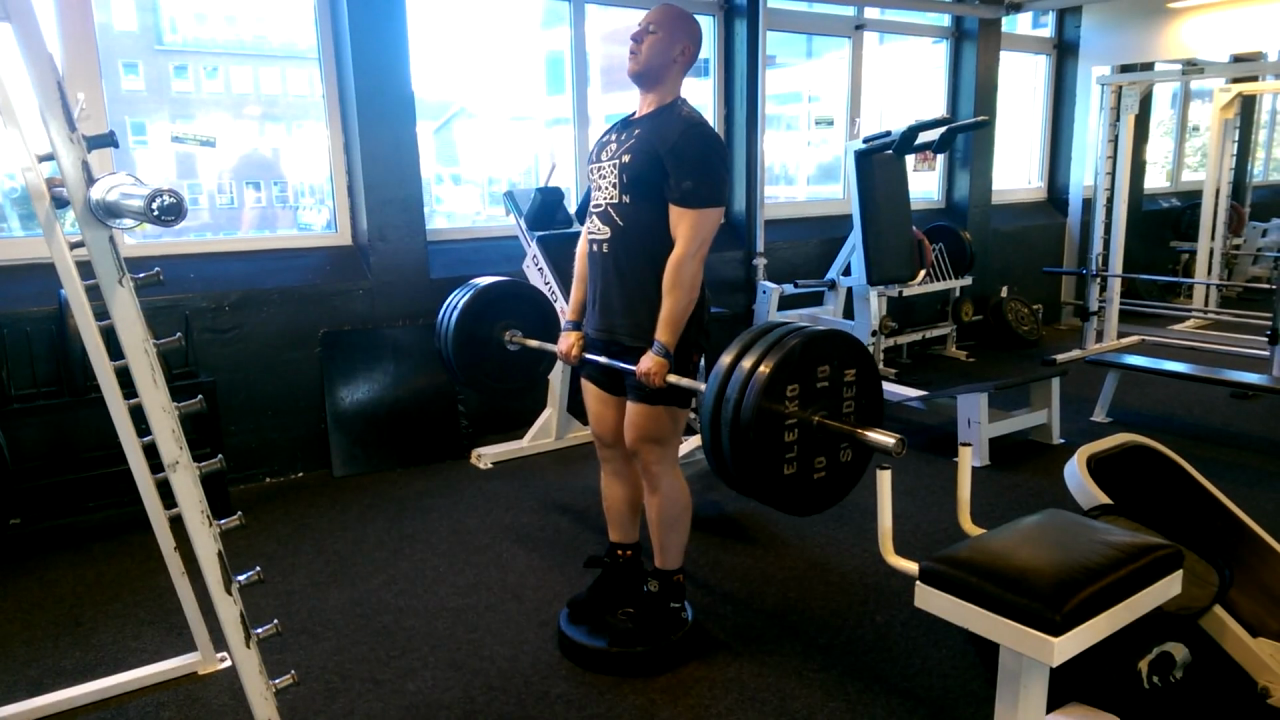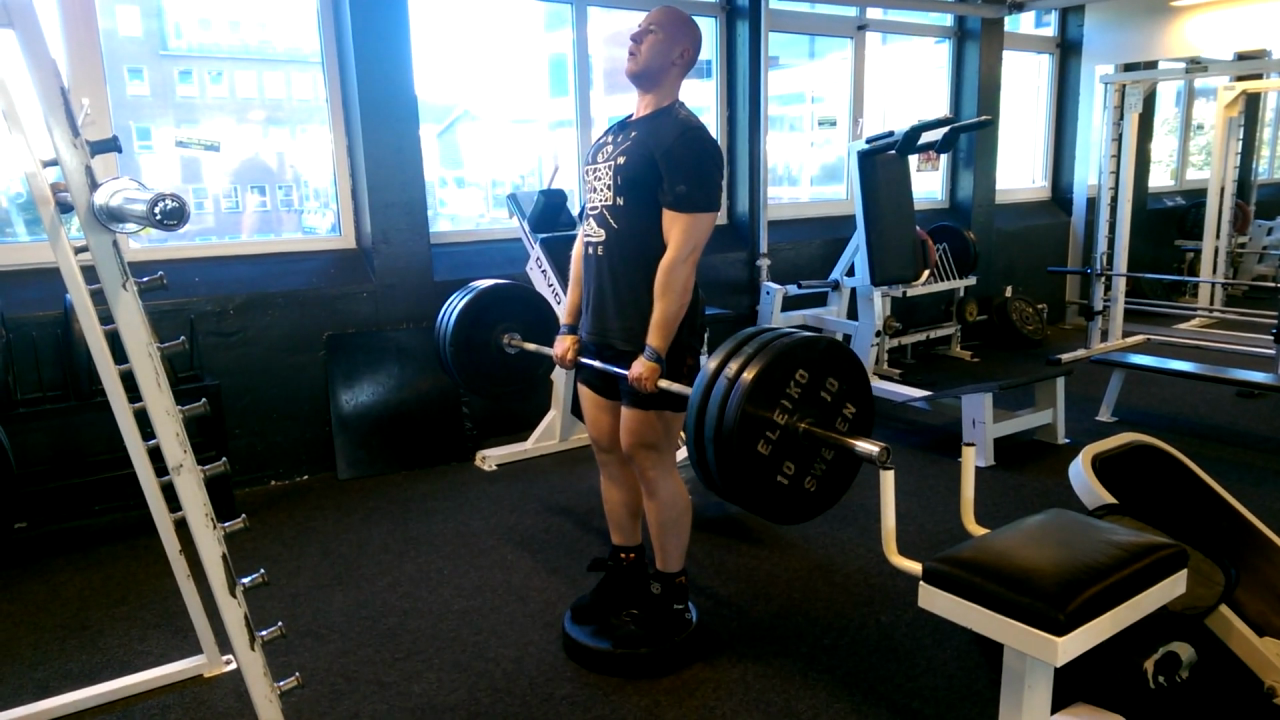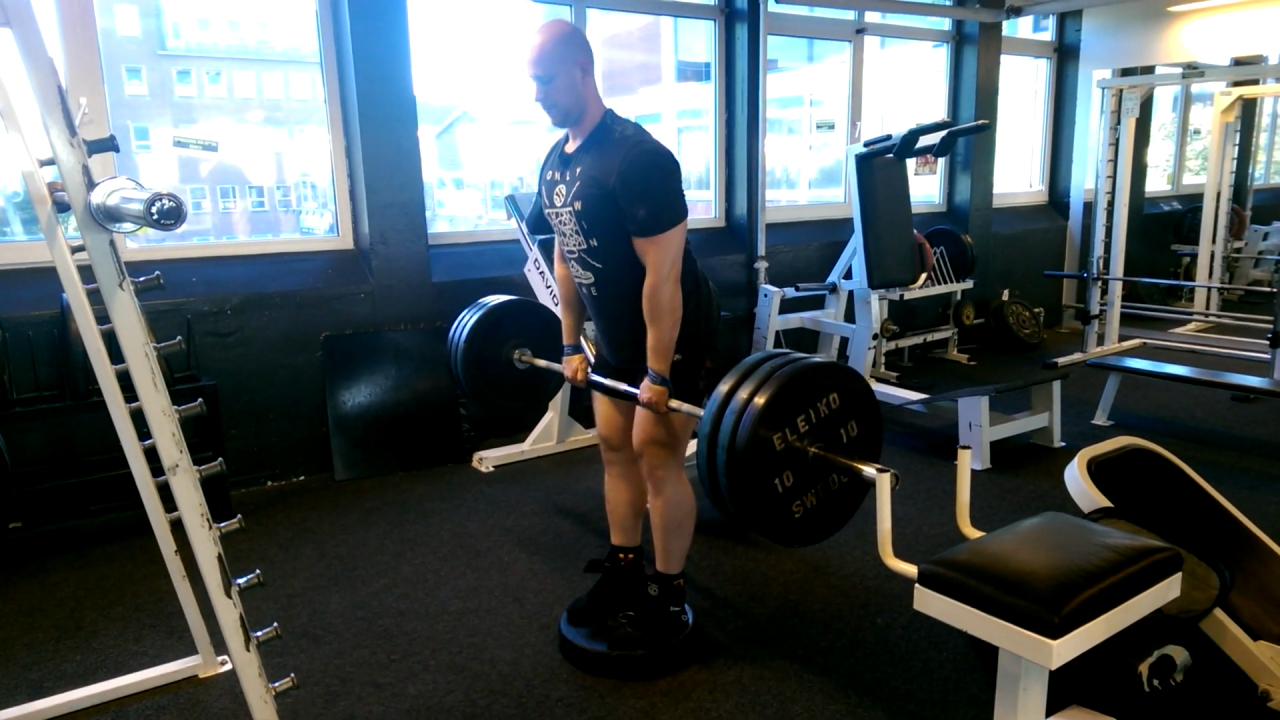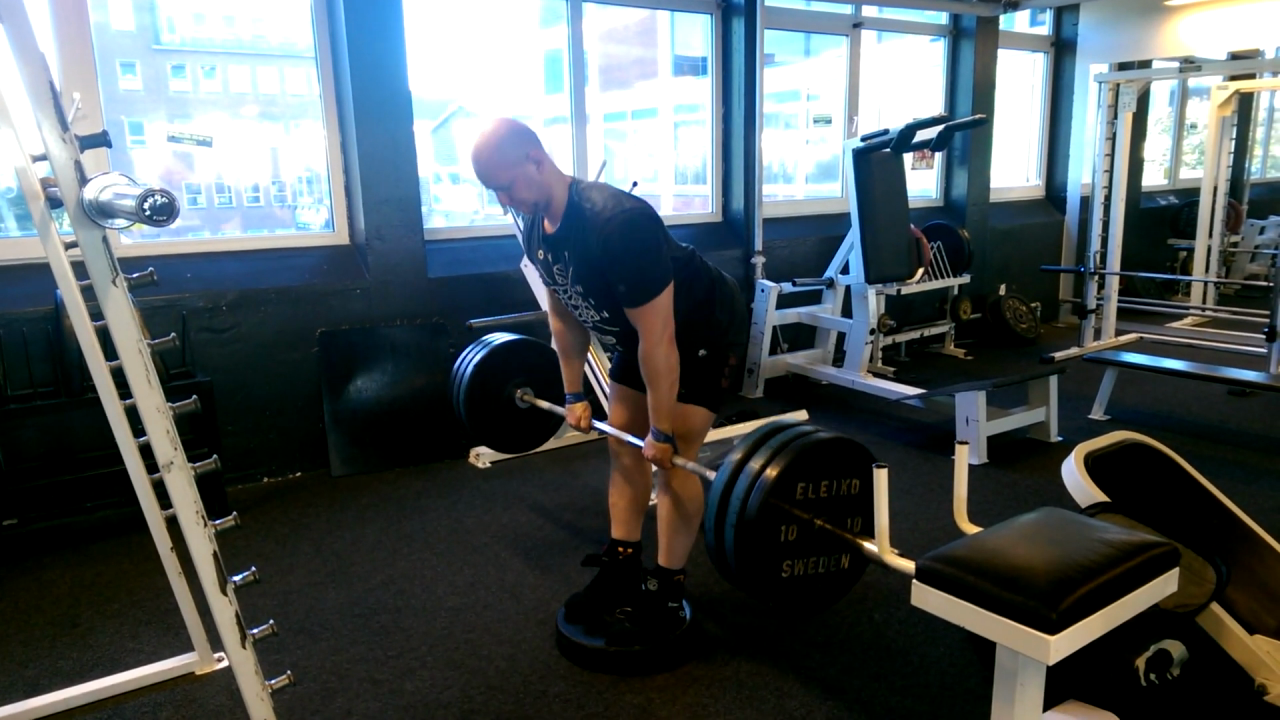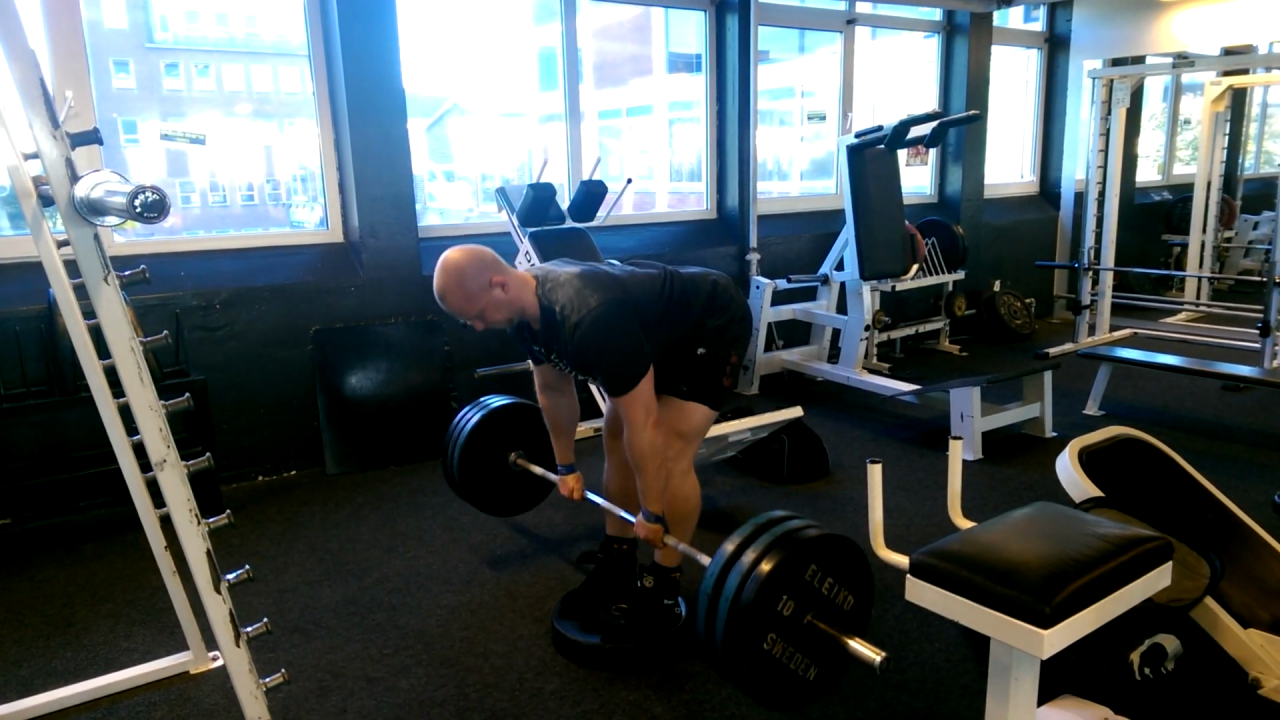
dt=1s
person 1, frame 1
left shoulder: (690, 136)
right shoulder: (613, 135)
left elbow: (689, 249)
left wrist: (664, 345)
right wrist: (574, 320)
left hip: (654, 334)
right hip: (605, 329)
left knee: (653, 456)
right knee: (611, 448)
left ankle: (667, 593)
right ankle: (620, 570)
person 1, frame 2
left shoulder: (686, 141)
right shoulder: (610, 137)
left elbow: (681, 254)
left wrist: (655, 351)
right wrist: (570, 325)
left hip: (652, 338)
right hip: (601, 334)
left knee: (651, 461)
right knee: (609, 452)
left ankle: (671, 595)
right ankle: (625, 573)
person 1, frame 3
left shoulder: (638, 158)
right shoulder: (555, 162)
left elbow: (663, 275)
right elbow: (566, 257)
left wrist: (659, 374)
right wrist: (570, 344)
left hip: (674, 334)
right hip: (616, 336)
left knee: (657, 457)
right knee: (615, 449)
left ankle: (668, 598)
right ankle: (622, 574)
person 1, frame 4
left shoulder: (618, 224)
right shoulder: (536, 231)
left elbow: (658, 338)
right elbow: (564, 314)
left wrist: (663, 431)
right wrist: (573, 393)
left hip: (705, 330)
right hip: (638, 331)
left knee: (674, 457)
right knee: (623, 442)
left ankle: (666, 593)
right ankle: (621, 571)
person 1, frame 5
left shoulder: (592, 319)
right shoulder: (526, 310)
left elbow: (644, 424)
right elbow: (554, 389)
left wrist: (652, 513)
right wrist: (565, 466)
left hip: (714, 326)
right hip: (663, 325)
left knee: (670, 453)
right knee: (615, 438)
left ankle: (662, 591)
right ankle: (617, 568)
